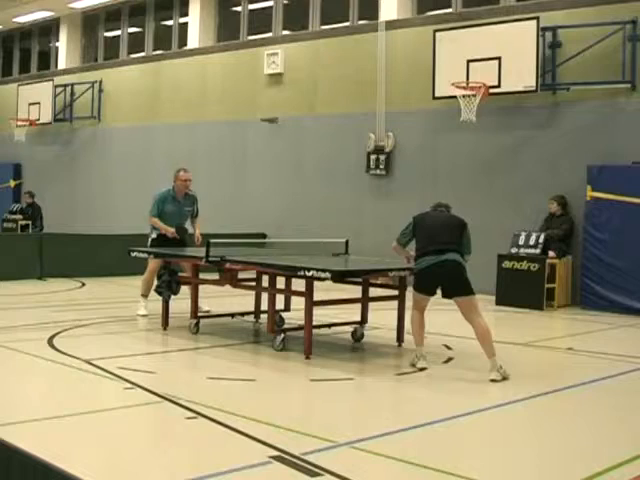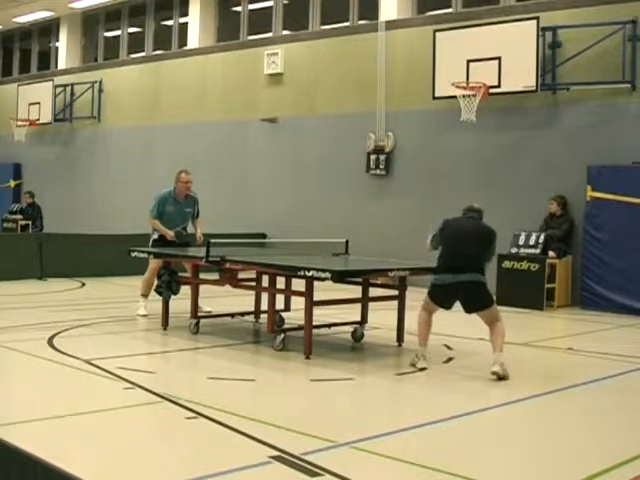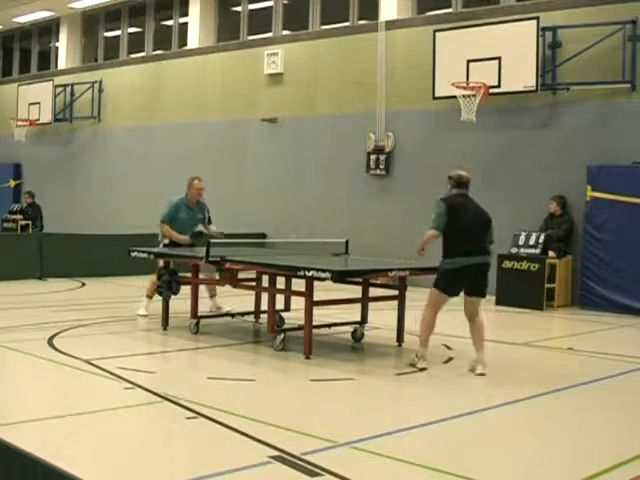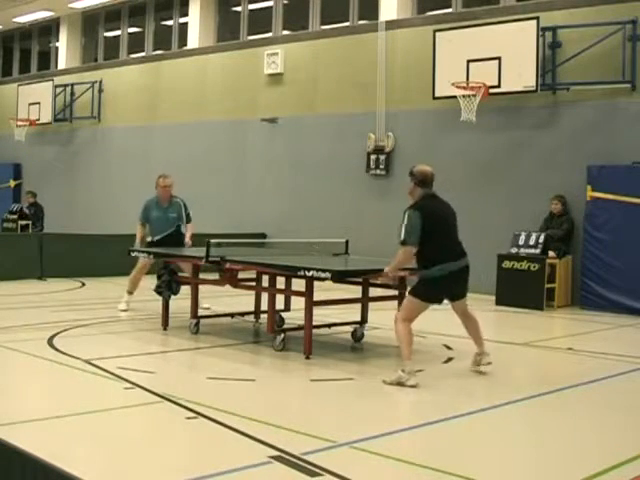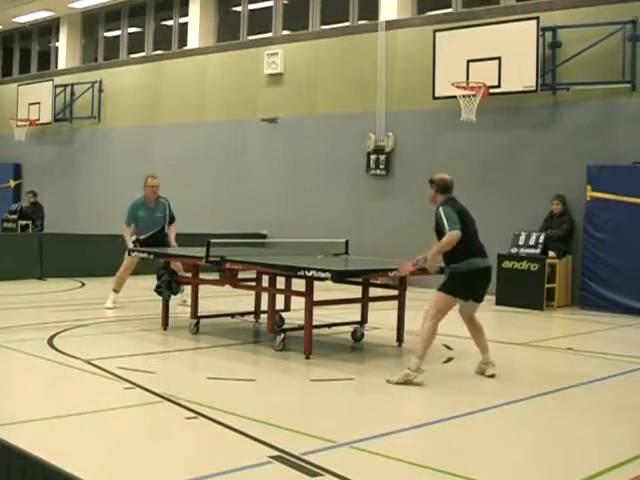
dt=1s
person 1, frame 1
left shoulder: (418, 219)
right shoulder: (460, 222)
left elbow: (396, 246)
right elbow: (466, 255)
left wrist: (409, 255)
left hip: (424, 266)
right hip: (453, 265)
left knee: (418, 309)
right knee: (475, 317)
left ankle: (419, 357)
right ankle: (494, 367)
person 1, frame 2
left shoulder: (448, 224)
right shoulder: (489, 231)
left elbow: (432, 245)
left wrist: (440, 239)
left hip: (443, 280)
right hip: (473, 282)
left knee: (426, 310)
right knee: (495, 321)
left ankle: (420, 357)
right ankle: (498, 362)
person 1, frame 3
left shoulder: (446, 203)
right shoulder: (482, 212)
left elbow: (434, 232)
right elbow: (489, 245)
left wrist: (421, 245)
left hip: (454, 265)
right hip: (481, 265)
left knee: (431, 308)
right knee: (472, 314)
left ankle: (421, 356)
right ankle: (480, 361)
person 1, frame 4
left shoulder: (415, 210)
right shoulder: (445, 206)
left elbow: (409, 249)
left wrist: (391, 268)
left hip: (435, 275)
right hip: (459, 268)
left knee: (402, 319)
right knee: (463, 312)
left ankle: (407, 372)
right ankle: (482, 354)
person 1, frame 5
left shoulder: (444, 208)
right shoulder: (458, 208)
left elbow: (454, 235)
left wrist: (433, 255)
right wrist: (428, 256)
left hip: (465, 271)
right hip: (482, 270)
left knee: (431, 317)
right knee: (468, 315)
left ankle: (414, 370)
right ankle: (487, 363)
person 2, frame 1
left shoulder: (192, 197)
right shoulder: (162, 196)
left elbow: (194, 217)
right elbow: (152, 218)
left wrist: (197, 230)
right wrist: (166, 229)
left hip: (179, 236)
right hip: (159, 236)
left knee: (192, 267)
right knee: (153, 268)
right ankle: (143, 303)
person 2, frame 2
left shoulder: (193, 198)
right shoulder: (163, 197)
left elbow: (195, 218)
right elbow: (153, 219)
left wrist: (198, 230)
right wrist: (166, 232)
left hip: (181, 237)
right hip: (161, 236)
right knee: (153, 267)
right ankle: (143, 303)
person 2, frame 3
left shoulder: (202, 206)
right shoulder: (176, 203)
left elbow: (208, 225)
right elbow: (162, 225)
left wrist: (216, 232)
right wrist: (179, 237)
left hip: (188, 242)
right hip: (170, 242)
left knee: (209, 268)
left ankle: (214, 304)
right ankle: (145, 304)
person 2, frame 4
left shoulder: (179, 203)
right shoulder: (149, 204)
left elbow: (188, 223)
right elbow: (141, 224)
left wrist: (188, 237)
right wrist: (138, 242)
left hip: (176, 242)
right hip: (156, 242)
left knee: (192, 270)
right knee: (140, 268)
right ankle: (126, 300)
person 2, frame 5
left shoulder: (164, 203)
right shoulder: (135, 204)
left elbow: (171, 225)
right elbow: (127, 226)
left wrist: (172, 242)
right wrist: (129, 243)
left hip: (160, 240)
right hip: (139, 240)
left knee: (178, 267)
right knee: (126, 267)
left ankle: (182, 297)
right ankle: (112, 298)
